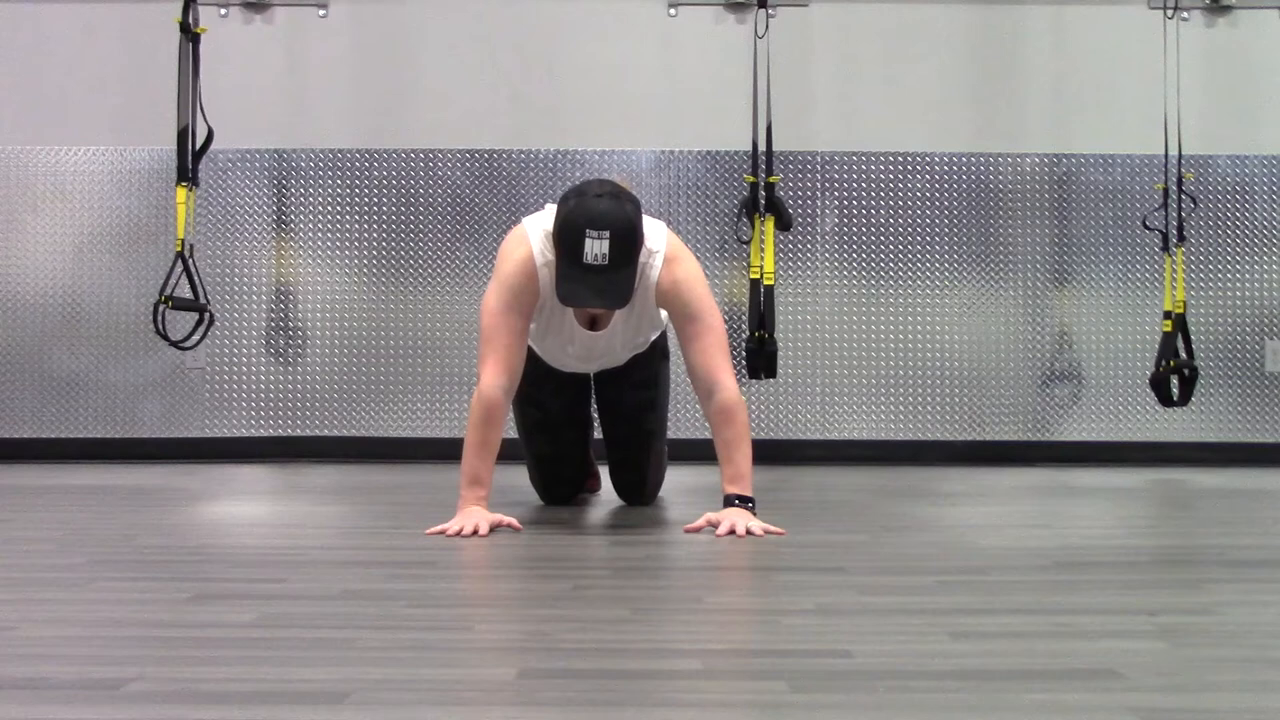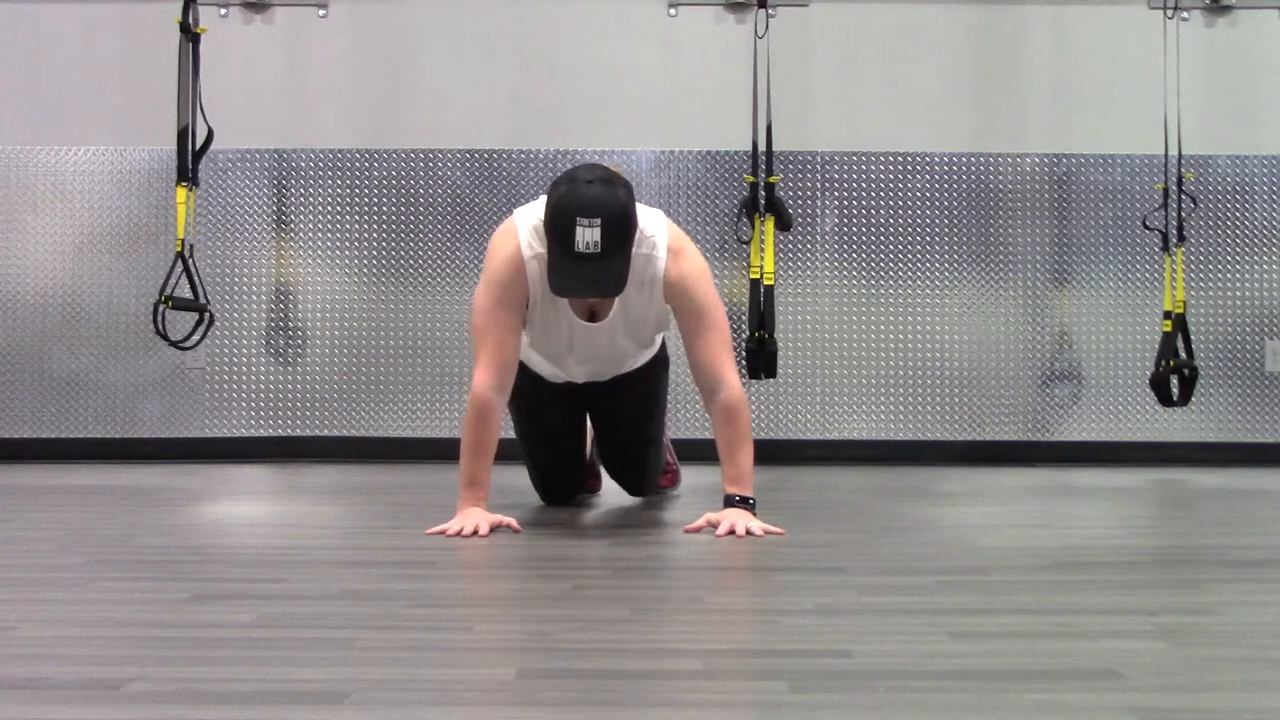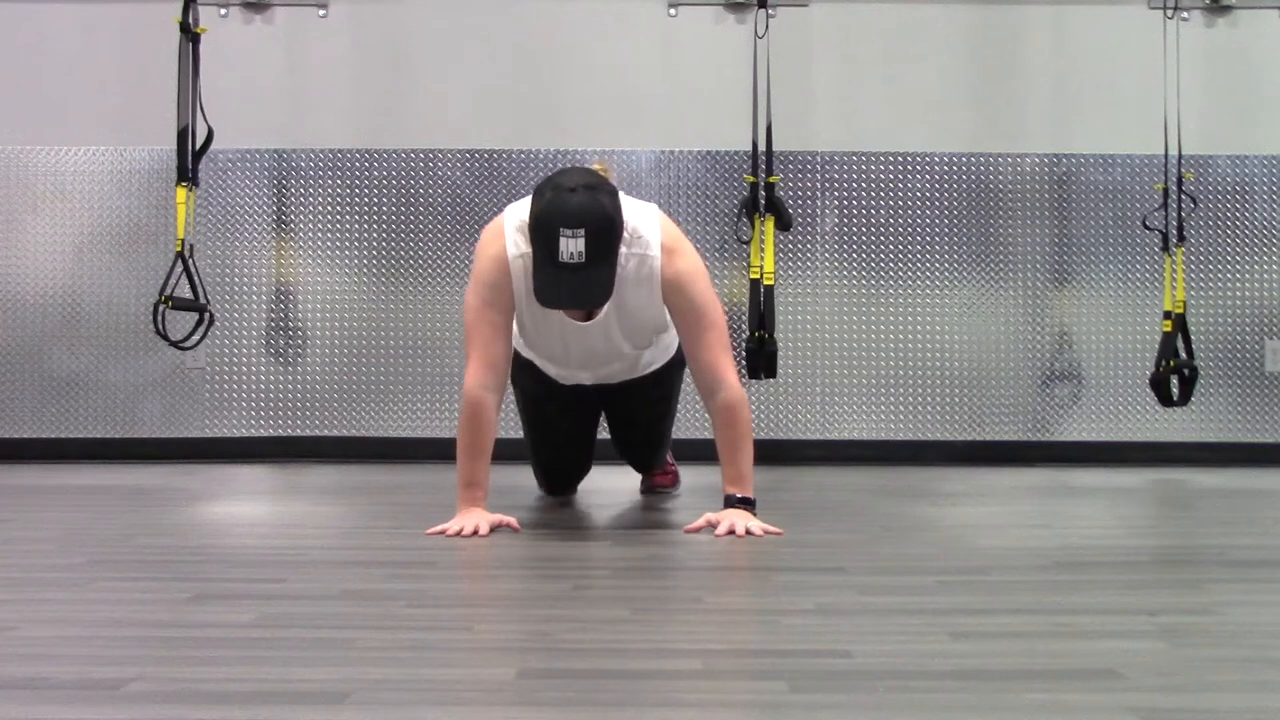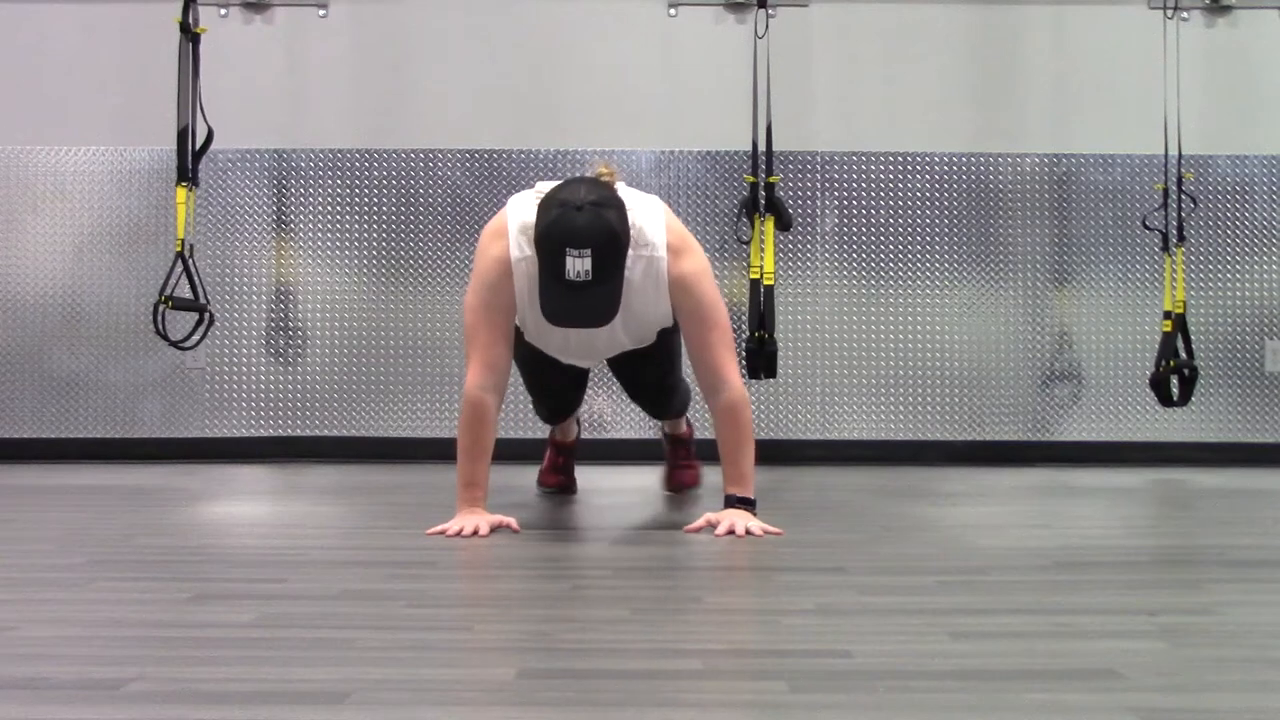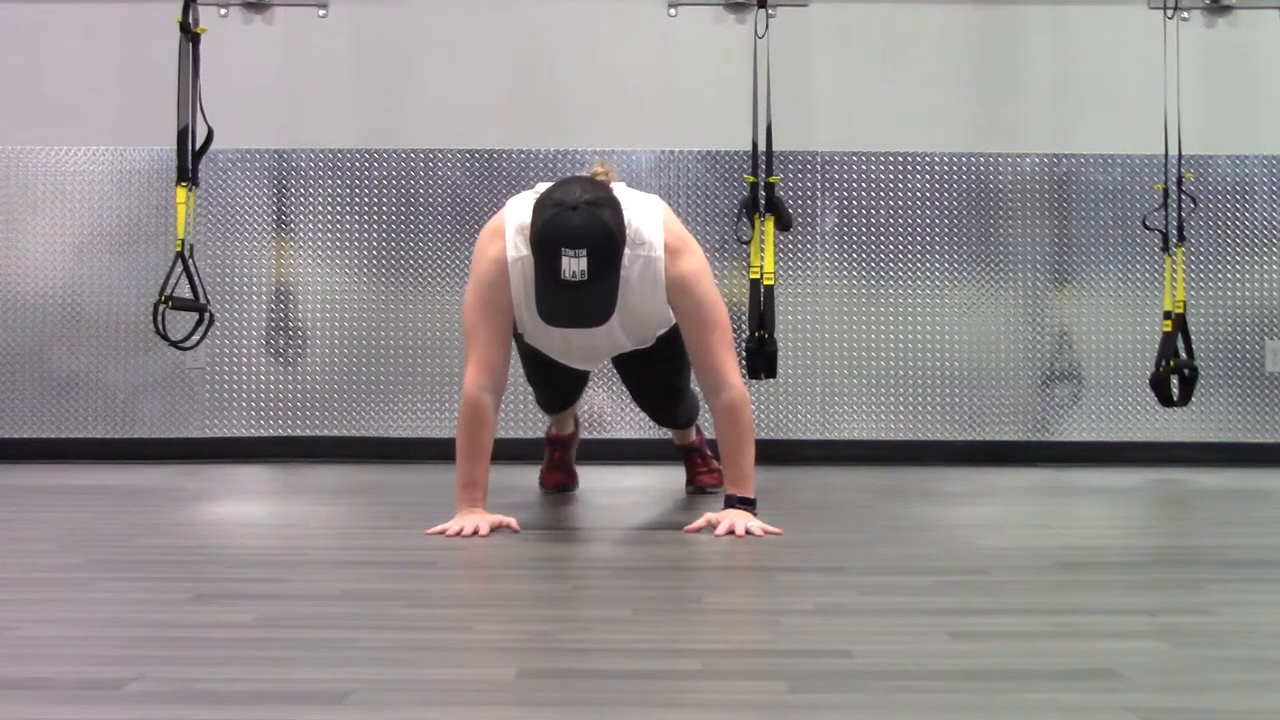
dt=0.4s
person 1, frame 1
left shoulder: (669, 261)
right shoulder: (525, 253)
left elbow: (720, 387)
right elbow: (493, 384)
left wrist: (739, 501)
right wrist: (472, 502)
left hip: (634, 352)
right hip: (544, 356)
left knee: (639, 491)
right knee: (557, 490)
right ankle: (576, 453)
person 1, frame 2
left shoulder: (672, 254)
right shoulder: (514, 247)
left elbow: (723, 384)
right elbow: (489, 384)
left wrist: (739, 501)
right wrist: (472, 504)
left hip: (631, 365)
right hip: (540, 367)
left knee: (640, 482)
right knee: (558, 492)
left ankle: (656, 443)
right ankle: (581, 445)
person 1, frame 3
left shoulder: (665, 250)
right shoulder: (503, 245)
left elbow: (722, 385)
right elbow: (481, 384)
left wrist: (739, 502)
right wrist: (471, 505)
left knee: (645, 458)
right knee: (558, 481)
left ankle: (657, 456)
right ankle: (570, 443)
person 1, frame 4
left shoulder: (671, 247)
right shoulder: (504, 242)
left elbow: (724, 383)
right elbow: (482, 384)
left wrist: (740, 502)
right wrist: (471, 506)
left ankle: (677, 432)
right ankle: (563, 439)
person 1, frame 5
left shoulder: (669, 247)
right shoulder: (501, 244)
left elbow: (725, 383)
right elbow: (480, 384)
left wrist: (740, 503)
right wrist: (471, 506)
left ankle: (691, 442)
right ankle: (562, 432)
